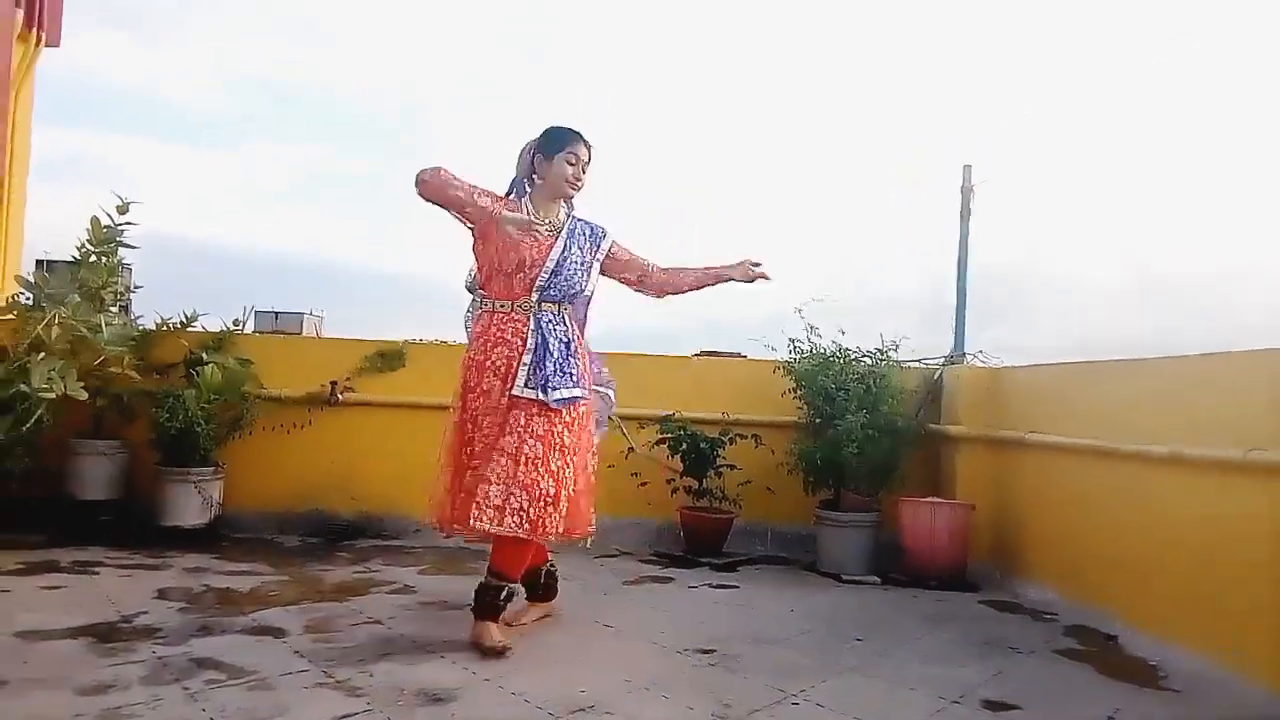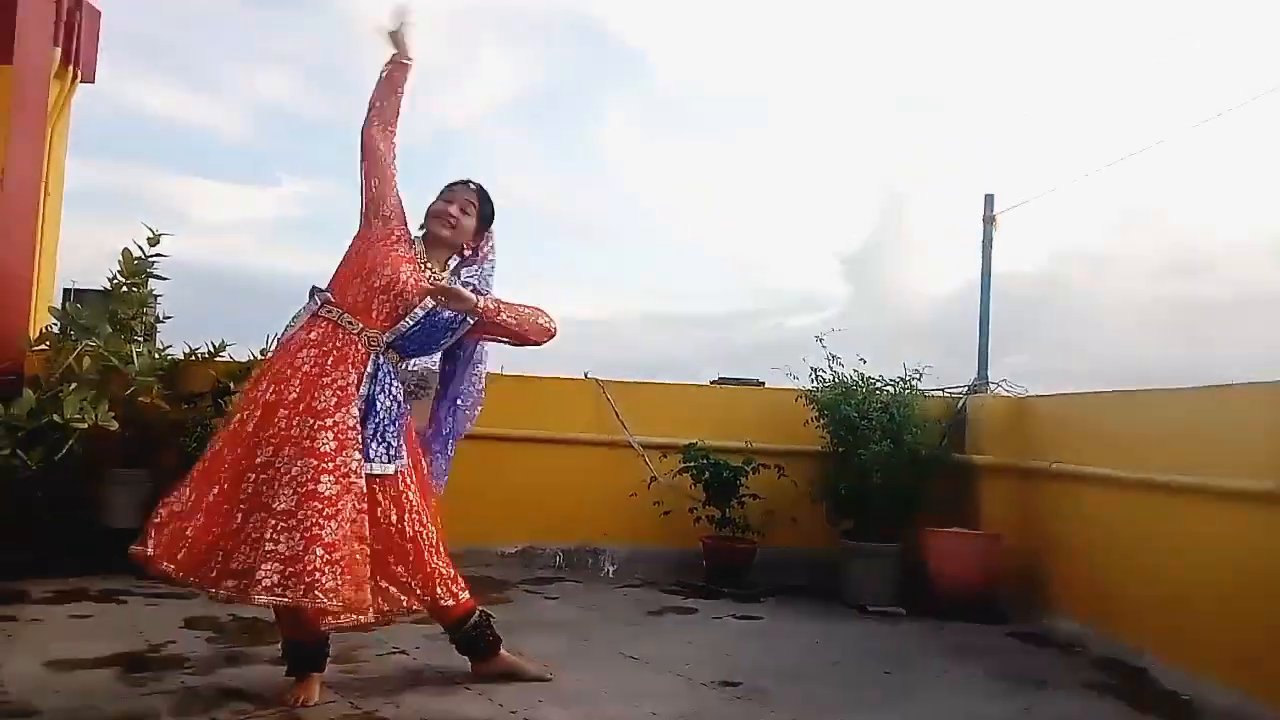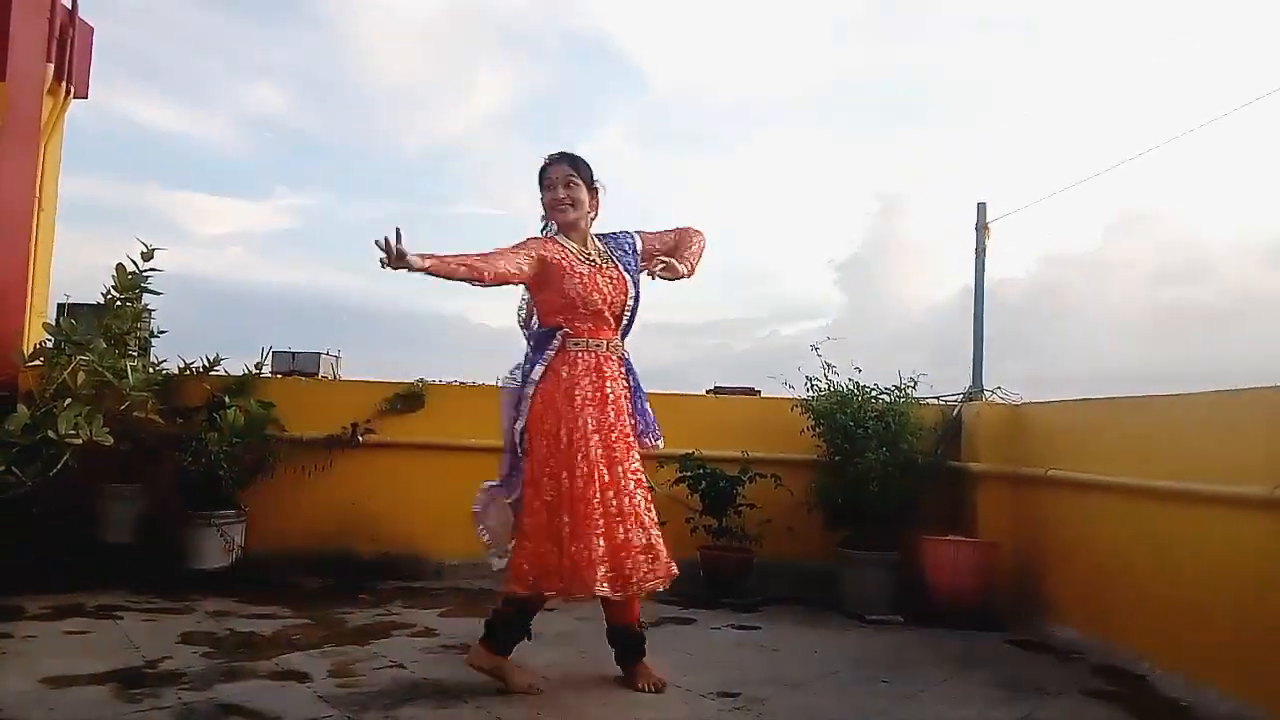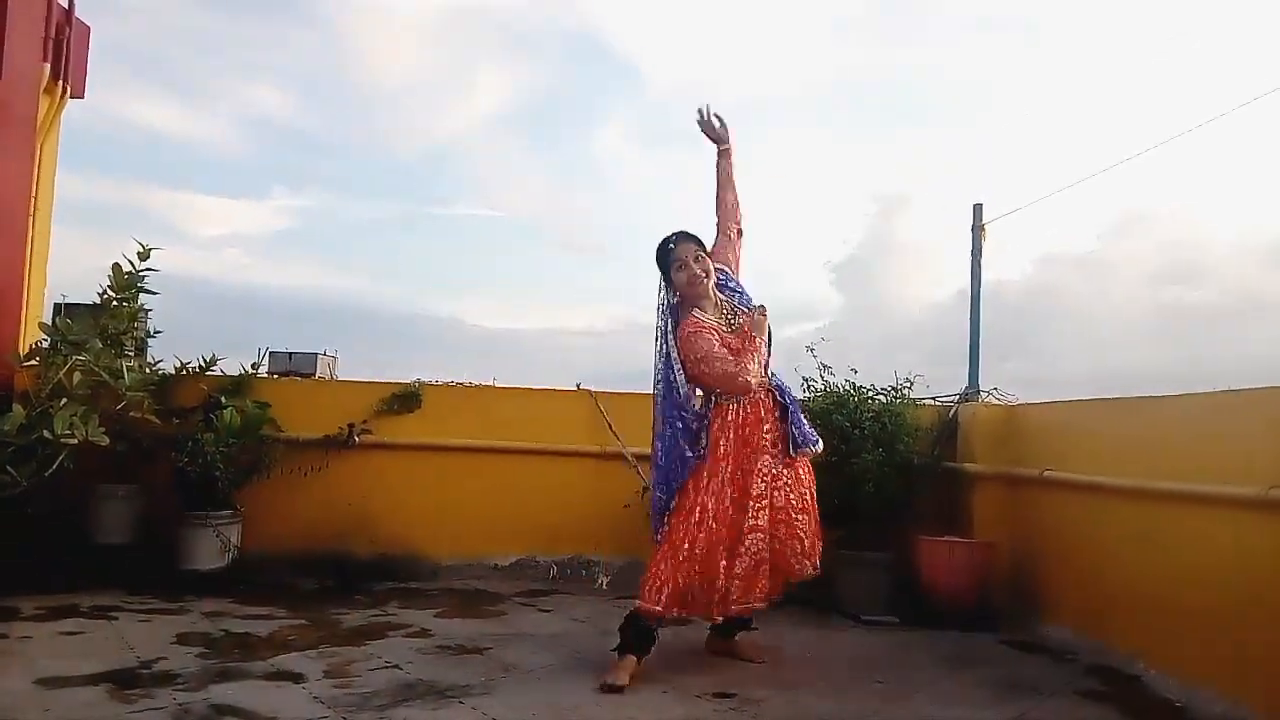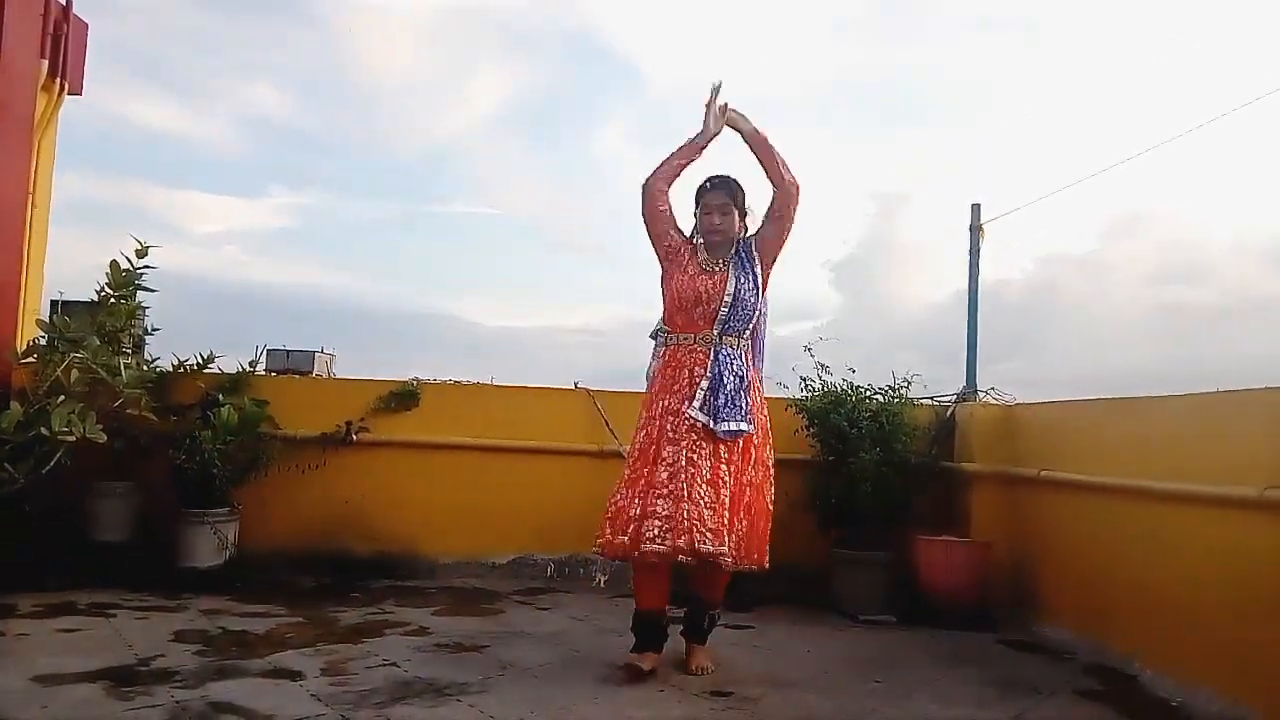
dt=1s
person 1, frame 1
left shoulder: (591, 238)
right shoulder: (496, 213)
left elbow: (657, 280)
right elbow: (428, 181)
left wrist: (724, 273)
right wrist: (492, 213)
left hip: (558, 366)
right hip: (494, 359)
left knee: (534, 483)
right knee: (496, 477)
left ankle: (487, 611)
right ankle: (541, 590)
person 1, frame 2
left shoulder: (468, 303)
right shoulder: (387, 229)
left elbow: (543, 328)
right elbow: (377, 134)
left wrist: (474, 307)
right wrist: (401, 60)
left hip: (366, 398)
right hip: (304, 377)
left knee: (404, 529)
right knee: (292, 520)
left ankle: (485, 649)
right ankle: (306, 667)
person 1, frame 3
left shoulder: (624, 249)
right shoulder: (541, 252)
left elbow: (690, 236)
right elbow: (486, 269)
left wrist: (682, 262)
right wrist: (418, 262)
left hip: (612, 392)
right hip: (567, 393)
left knee: (611, 523)
right knee: (606, 523)
left ankle: (494, 646)
right ankle: (631, 656)
person 1, frame 4
left shoulder: (726, 280)
right shoulder: (691, 331)
left elbow: (730, 213)
right elbow: (744, 380)
left wrist: (723, 148)
right wrist: (758, 332)
left hip: (770, 428)
right hip: (734, 432)
left knee: (767, 537)
right knee: (699, 538)
left ankle: (726, 633)
right ankle: (632, 649)
person 1, frame 5
left shoulder: (757, 257)
right shoulder: (677, 253)
left elbow: (789, 190)
right elbow: (653, 188)
left wrist: (743, 126)
right wrist: (706, 132)
left hip: (734, 394)
right hip: (676, 388)
left knee: (722, 520)
right knee: (653, 512)
left ankle: (698, 637)
right ankle: (648, 641)
